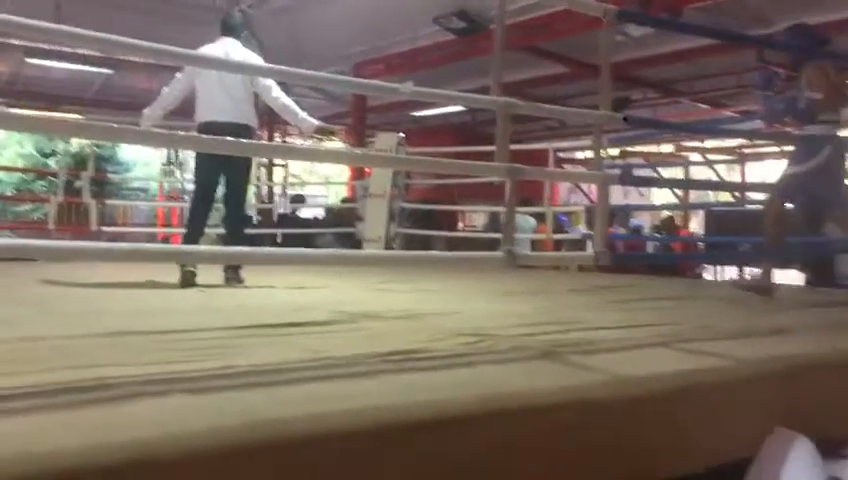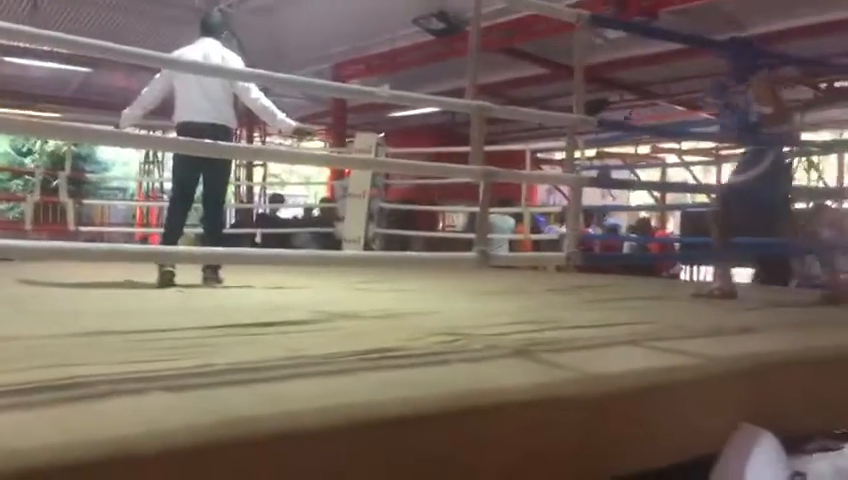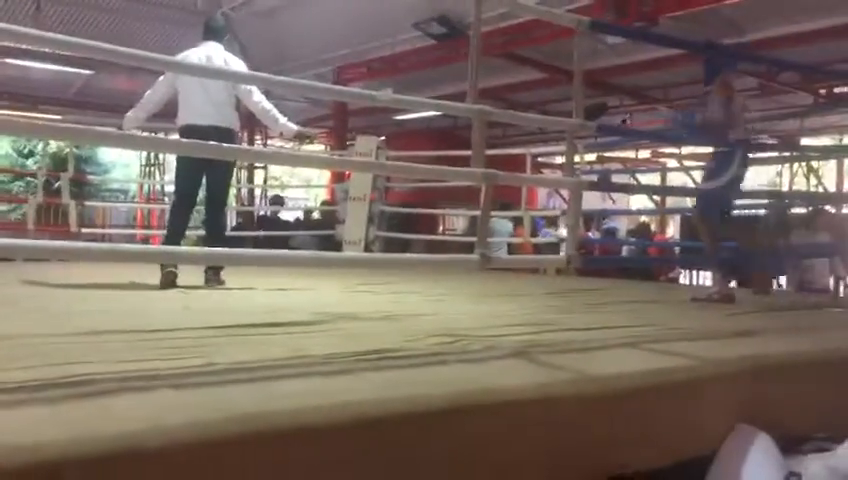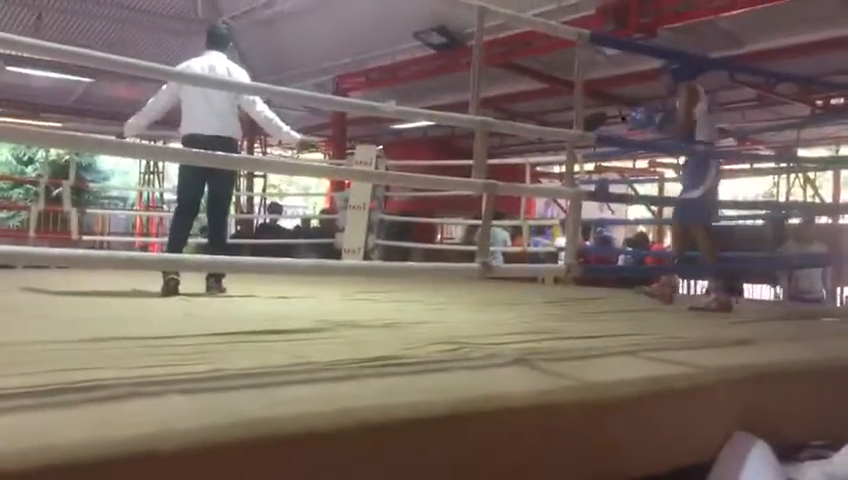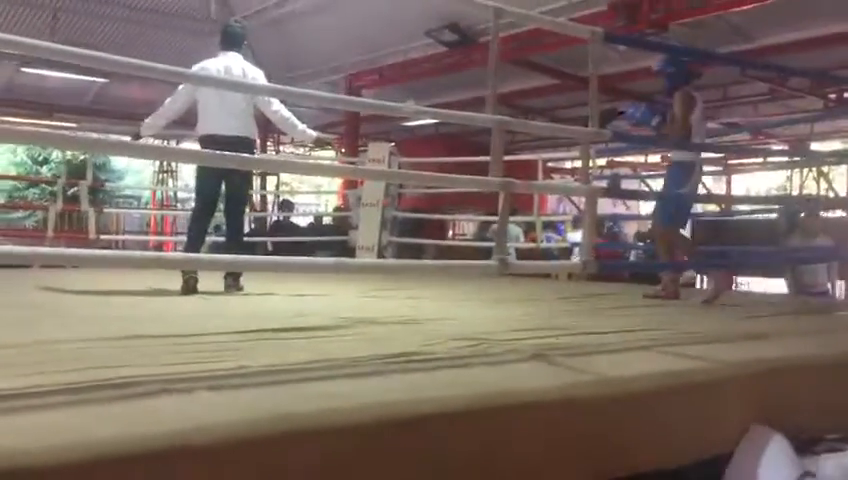
dt=0.2s
person 1, frame 1
left shoulder: (201, 55)
right shoulder: (250, 58)
left elbow: (172, 92)
right elbow: (275, 96)
left wrist: (146, 120)
right wrist: (310, 124)
left hip: (208, 132)
right hip: (240, 133)
left knee: (201, 198)
right knee: (235, 201)
left ankle: (188, 264)
right ankle: (232, 268)
person 1, frame 2
left shoulder: (179, 56)
right shoulder: (229, 59)
left elbow: (152, 93)
right elbow: (254, 97)
left wrist: (124, 120)
right wrist: (288, 125)
left hip: (188, 132)
right hip: (218, 133)
left knee: (180, 199)
right knee: (214, 201)
left ankle: (167, 264)
right ankle: (211, 267)
person 1, frame 3
left shoulder: (182, 59)
right shoulder: (232, 63)
left elbow: (155, 96)
right elbow: (256, 101)
left wrist: (127, 122)
right wrist: (289, 129)
left hip: (191, 135)
right hip: (222, 136)
left knee: (183, 200)
right knee: (216, 204)
left ankle: (169, 266)
right ankle: (213, 269)
person 1, frame 4
left shoulder: (186, 68)
right shoulder: (235, 72)
left elbow: (158, 103)
right elbow: (259, 110)
left wrist: (129, 129)
right wrist: (292, 137)
left hip: (194, 144)
right hip: (225, 146)
left knee: (185, 208)
right knee: (218, 212)
left ankle: (171, 273)
right ankle: (214, 278)
person 1, frame 5
left shoulder: (202, 70)
right shoulder: (252, 73)
left elbow: (175, 104)
right elbow: (275, 110)
left wrist: (145, 129)
right wrist: (309, 136)
left hip: (211, 144)
right hip: (241, 146)
left knee: (203, 209)
right knee: (236, 212)
left ankle: (190, 272)
right ankle: (233, 276)
person 2, frame 1
left shoulder: (814, 70)
right shoulder: (821, 72)
left wrist: (800, 108)
left hip: (817, 146)
right hip: (826, 147)
left knee: (774, 205)
left ankle: (765, 278)
person 2, frame 2
left shoulder: (761, 82)
right shoulder: (755, 88)
left elbow: (783, 117)
left wrist: (752, 122)
right wrist: (730, 105)
left hip: (763, 155)
right hip: (770, 157)
left knee: (720, 213)
right knee: (783, 226)
left ankle: (724, 282)
person 2, frame 3
left shoulder: (720, 86)
right shoulder: (727, 90)
left elbow: (724, 122)
right wrist: (705, 124)
left hip: (728, 157)
right hip: (732, 157)
left knee: (701, 220)
right knee: (715, 220)
left ankle: (722, 287)
person 2, frame 4
left shoulder: (687, 89)
right shoulder: (696, 93)
left elbow: (683, 129)
left hip: (700, 163)
right hip: (701, 162)
left knee: (699, 228)
right knee: (680, 224)
left ankle: (721, 294)
right ankle: (667, 284)
person 2, frame 5
left shoulder: (682, 97)
right shoulder: (684, 100)
left elbow: (678, 136)
right wrist: (659, 125)
left hip: (685, 169)
right hip: (677, 169)
left knee: (666, 230)
right knee: (660, 227)
right ankle: (669, 284)
